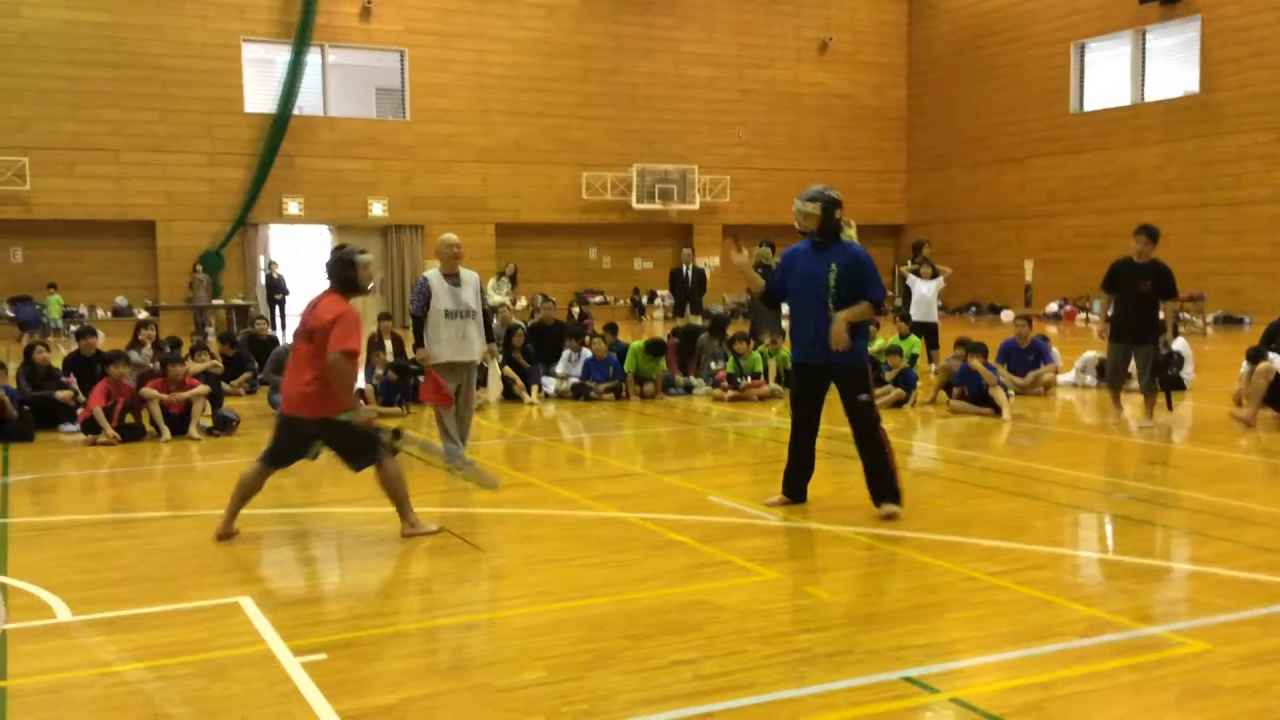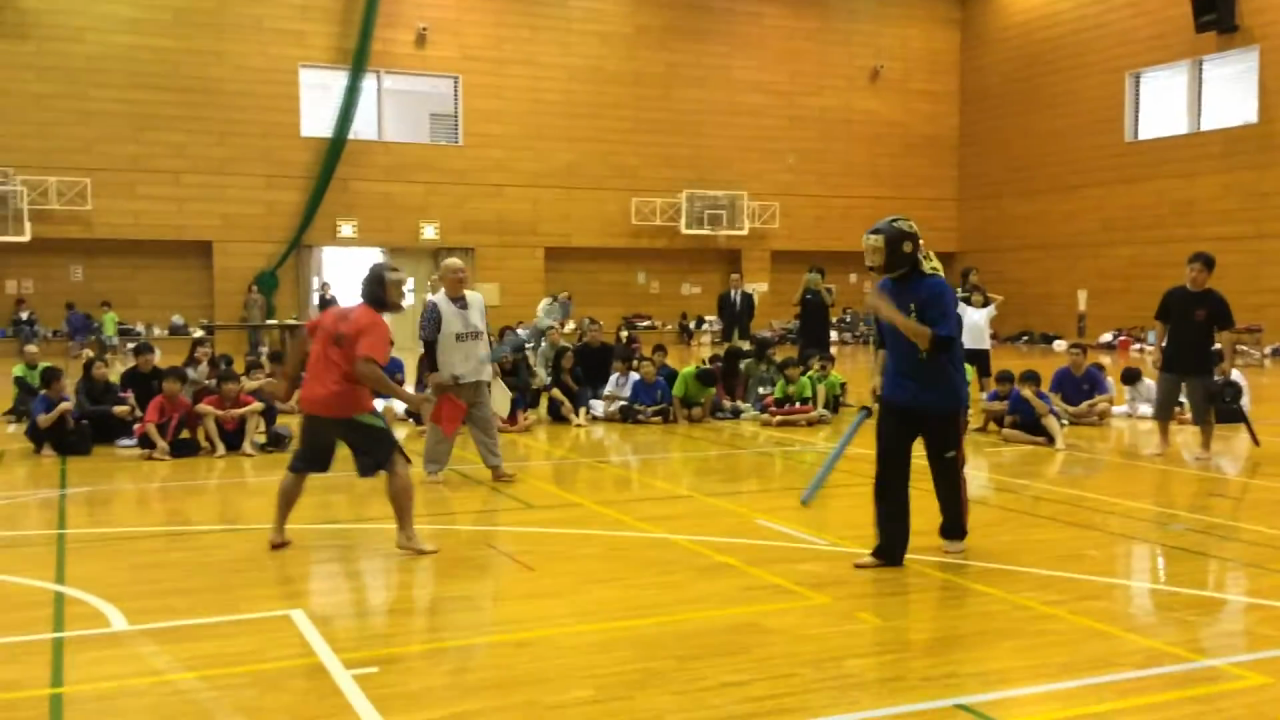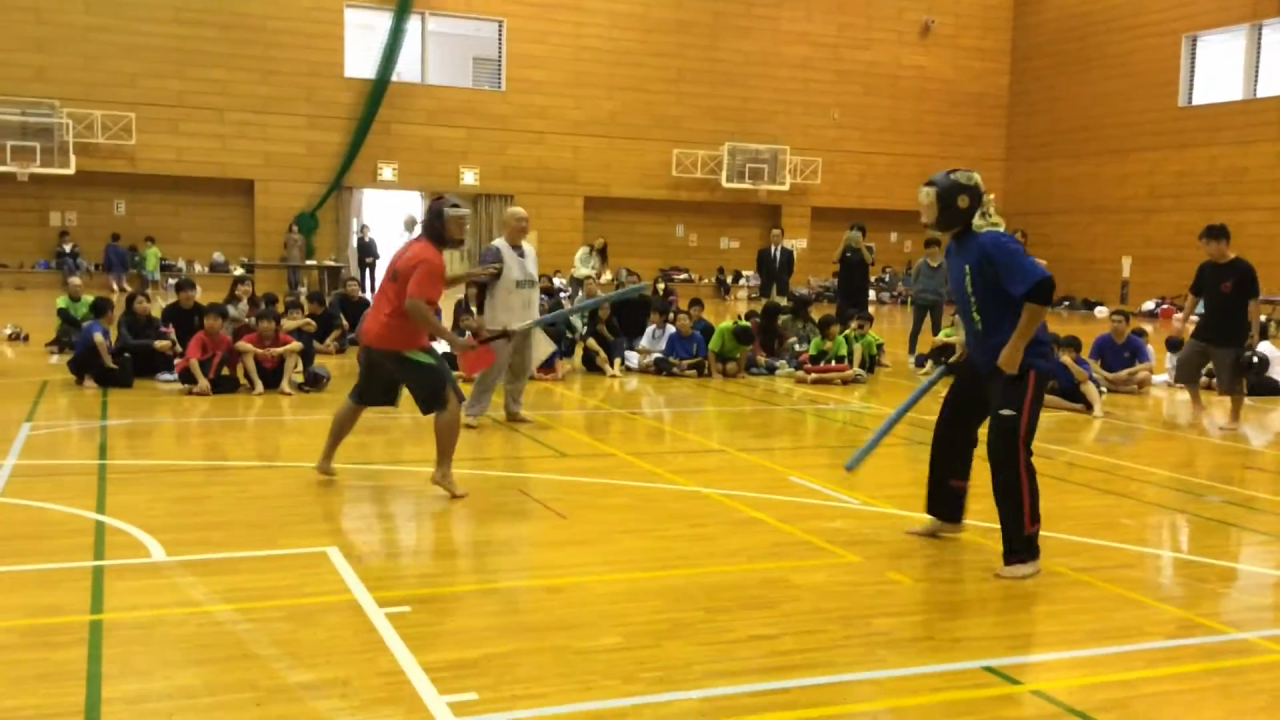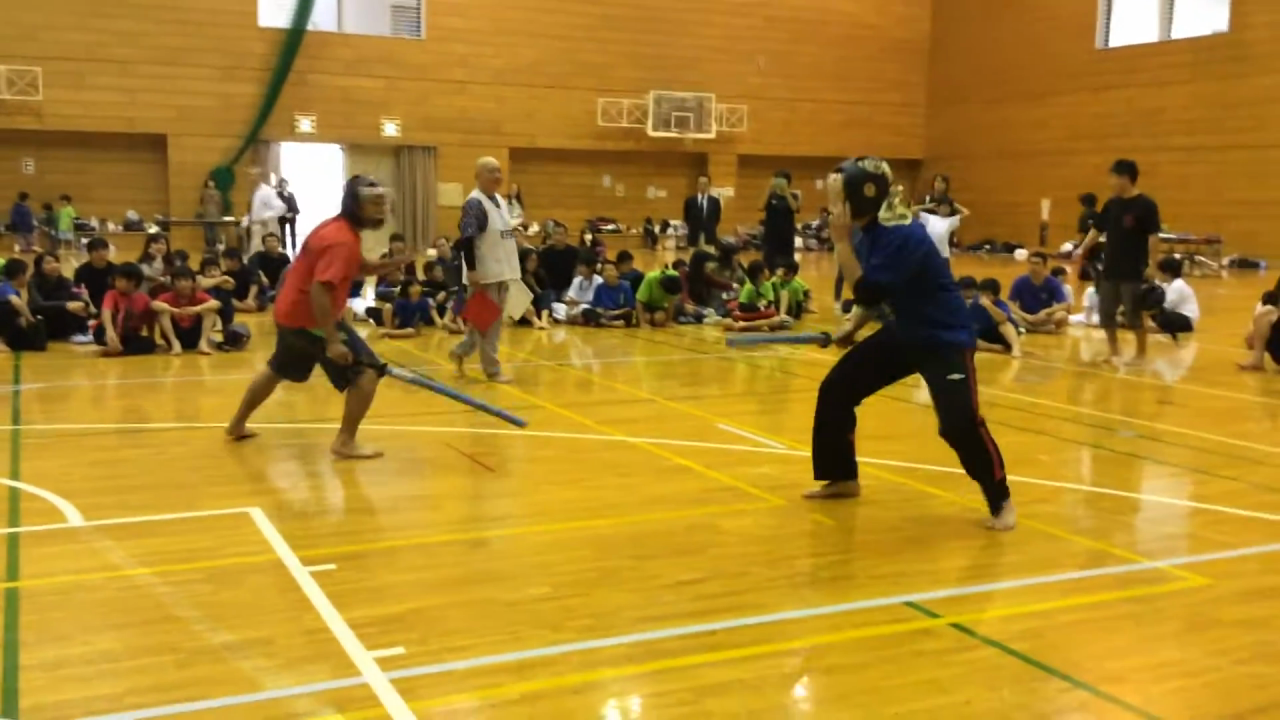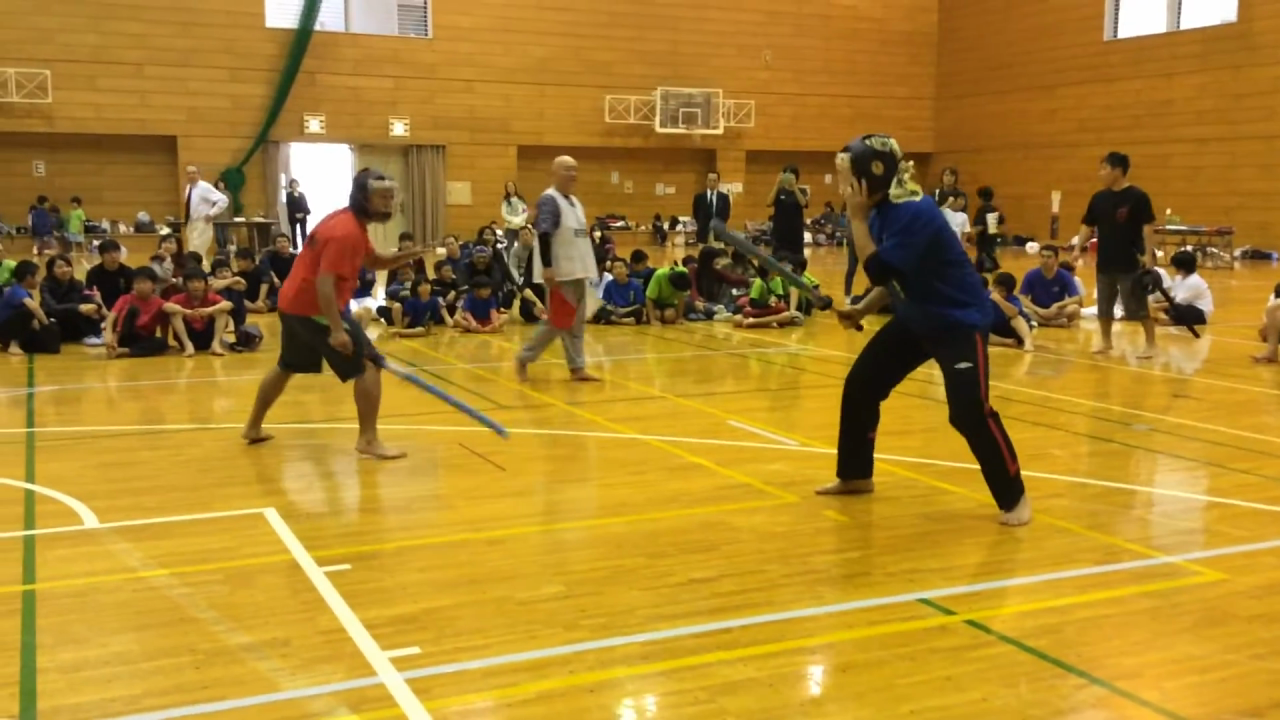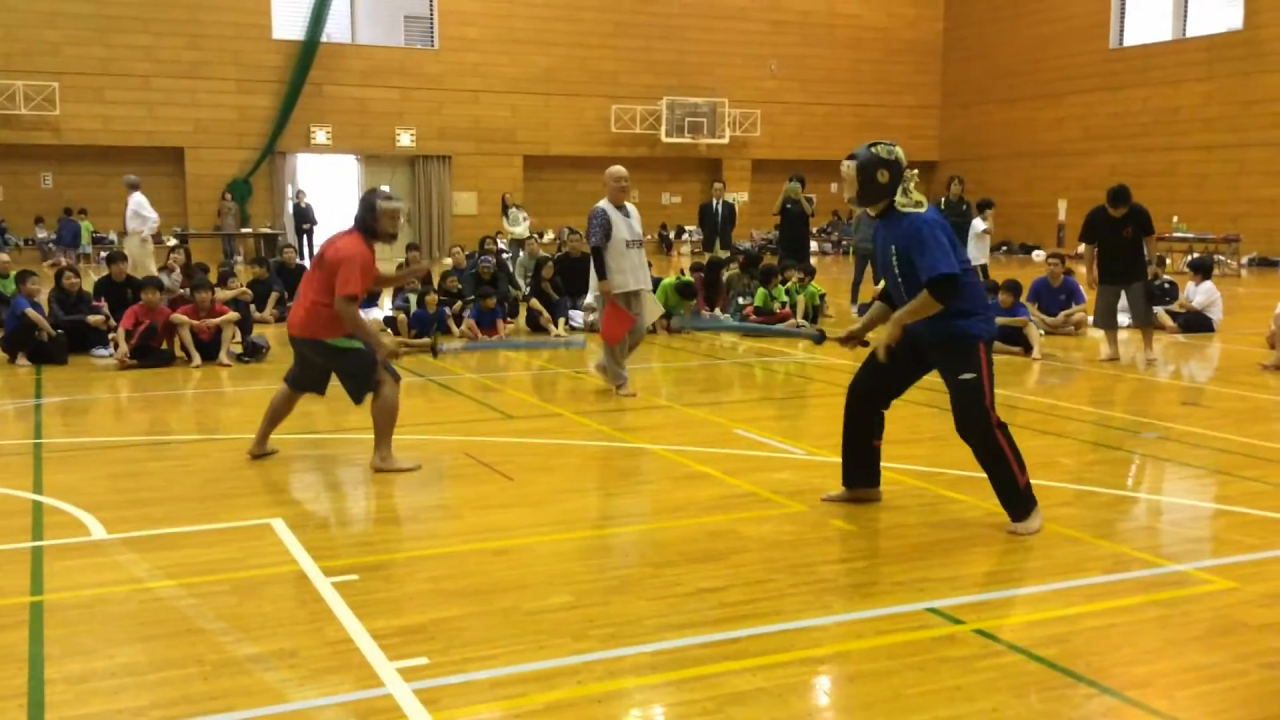
dt=0.7s
person 1, frame 1
left shoulder: (854, 256)
right shoulder: (793, 255)
left elbow: (876, 302)
right elbow: (771, 297)
left wrist: (844, 319)
right wrist: (745, 270)
left hip: (848, 356)
right hip: (806, 355)
left knee: (866, 425)
right knee: (802, 425)
left ankle: (887, 496)
right ankle: (793, 489)
person 1, frame 2
left shoulder: (935, 288)
right shoulder: (882, 288)
left elbow: (938, 342)
left wrist: (893, 315)
right wrist: (878, 376)
left hip: (942, 396)
right hip: (897, 396)
left knee: (947, 469)
right knee: (889, 470)
left ankle: (954, 532)
right ankle: (889, 549)
person 1, frame 3
left shoulder: (993, 245)
right shoulder: (955, 248)
left elbow: (1041, 289)
left wrist: (1016, 346)
right wrist: (967, 337)
left hip: (1019, 362)
right hip: (981, 360)
left knee: (1007, 447)
right knee: (950, 430)
left ankle: (1023, 552)
right ankle: (946, 515)
person 1, frame 4
left shoulder: (905, 237)
right shoulder: (868, 234)
left elbow: (867, 291)
left wrist: (841, 242)
right wrist: (851, 328)
left hip: (944, 339)
right hip: (899, 336)
left knee: (960, 419)
right knee: (834, 391)
left ankle: (1001, 501)
right ankle: (841, 478)
person 1, frame 5
left shoulder: (916, 214)
right shoulder: (882, 213)
left elbow: (879, 271)
left wrist: (857, 219)
right wrist: (861, 310)
left hip: (959, 320)
right hip: (915, 318)
left knee: (970, 410)
right knee: (860, 385)
left ankle: (1014, 497)
right ankle: (855, 475)
person 1, frame 6
left shoulder: (921, 224)
right shoulder: (885, 226)
left elbow: (945, 286)
left wrist: (895, 324)
right wrist: (863, 326)
left hip: (962, 331)
right hip: (917, 331)
left knee: (977, 422)
right knee: (862, 396)
left ankle: (1025, 509)
right ankle: (861, 485)
person 2, frame 1
left shoulder: (316, 304)
right shoulder: (346, 314)
right elbow: (337, 362)
right wrist: (355, 408)
left hip: (293, 399)
right hip: (326, 403)
left knee: (269, 462)
right knee: (383, 454)
left ankle: (227, 522)
right ankle: (409, 521)
person 2, frame 2
left shoulder: (336, 313)
right shoulder: (376, 326)
left elbow: (303, 338)
right elbow: (366, 369)
left wrist: (288, 375)
right wrist: (405, 396)
left hip: (313, 403)
right hip: (347, 405)
left knee: (299, 467)
right knee: (396, 462)
left ankle: (277, 531)
right ankle: (407, 535)
person 2, frame 3
left shoulder: (413, 247)
right shoulder: (430, 258)
right elbow: (415, 305)
left wrist: (465, 277)
right wrist: (451, 338)
left hip: (373, 336)
right hip: (402, 341)
left knee: (358, 399)
right knee: (449, 400)
left ankle: (326, 458)
right ankle: (443, 472)
person 2, frame 4
left shoulder: (335, 228)
right shoulder: (342, 241)
left elbow: (361, 268)
right elbow: (319, 291)
left wrist: (395, 263)
right wrist: (332, 341)
left hip: (289, 313)
right hip: (308, 317)
left knee: (276, 370)
right knee: (367, 371)
left ankle: (237, 424)
right ankle: (346, 441)
person 2, frame 5
left shoulder: (348, 222)
right shoulder: (347, 231)
left elbow: (375, 261)
right elbow: (324, 282)
left wrist: (407, 256)
right wrist: (336, 329)
left hip: (293, 304)
right hip: (314, 307)
left knee: (287, 367)
right knee: (368, 365)
left ankle: (254, 426)
right ankle: (368, 439)
person 2, frame 6
left shoulder: (347, 240)
right shoulder: (357, 252)
left elbow: (378, 281)
right elbow: (343, 306)
left wrist: (414, 272)
right wrist: (378, 344)
left hip: (302, 326)
right hip: (326, 330)
left knee: (295, 386)
right knee: (386, 380)
left ankle: (260, 442)
right ankle: (383, 455)
person 3, frame 1
left shoulder: (473, 279)
right shoulder: (428, 281)
left elbow: (484, 313)
left wrist: (490, 342)
right wrist: (420, 347)
left hip: (468, 353)
right hip: (441, 355)
left knee: (465, 406)
right knee: (446, 407)
left ankle: (459, 450)
right ankle: (454, 455)
person 3, frame 2
left shoulder: (477, 299)
right shoulder: (435, 306)
left elbow: (485, 334)
right elbow: (428, 342)
left wrist: (491, 363)
right wrist: (433, 372)
left hip: (477, 374)
right hip: (449, 376)
left knee: (485, 420)
left ankle: (496, 466)
right ankle: (433, 468)
person 3, frame 3
left shoulder: (530, 251)
right shoulder: (495, 251)
right elbow: (482, 285)
left wrist: (536, 315)
right wrist: (480, 315)
left hip: (525, 321)
right hip: (501, 321)
left knee: (522, 368)
right knee: (493, 367)
left ankle: (513, 410)
right ankle: (473, 411)
person 3, frame 4
left shoulder: (500, 200)
right shoulder: (474, 203)
right elbow: (468, 240)
left wrist: (516, 264)
right wrist: (472, 271)
left hip: (501, 272)
right hip: (483, 274)
left knee: (492, 319)
left ankle: (460, 351)
right ankle: (492, 370)
person 3, frame 5
left shoulder: (575, 202)
right shoulder: (549, 200)
right elbow: (544, 236)
left wrist: (586, 269)
right wrist: (548, 268)
left hip: (577, 272)
right hip: (559, 273)
left knee: (577, 321)
left ankle: (577, 368)
right ankle: (524, 358)
person 3, frame 6
left shoulder: (632, 210)
right shoulder: (600, 212)
right elbow: (596, 250)
left wrist: (643, 277)
right wrist: (602, 280)
left hip: (635, 282)
right hip: (612, 284)
left knee: (638, 330)
left ankle: (606, 364)
right ankle: (619, 381)
person 4, frame 1
left shoulder: (1161, 271)
right shoulder: (1119, 266)
left elbow: (1168, 302)
right elbow: (1108, 294)
right wrist: (1105, 320)
left hip: (1147, 334)
right hip: (1119, 331)
left knee: (1148, 376)
right knee: (1113, 372)
left ankle: (1148, 415)
right ankle: (1116, 406)
person 4, frame 2
left shoulder: (1216, 301)
right shoulder: (1172, 295)
left elbow: (1224, 331)
right elbow: (1161, 323)
left wrist: (1227, 360)
right wrist: (1157, 349)
left hip: (1200, 364)
right hip: (1171, 361)
left knee: (1202, 407)
right knee: (1163, 404)
left ankle: (1205, 447)
right ankle: (1163, 441)
person 4, frame 3
left shoulder: (1244, 269)
right shoulder: (1205, 268)
left elbow: (1253, 302)
right elbow: (1194, 296)
left wrist: (1254, 332)
right wrist: (1182, 320)
left hip: (1233, 336)
right hip: (1205, 331)
left knee: (1232, 379)
right knee: (1184, 365)
left ankle: (1234, 418)
right ankle: (1196, 404)
person 4, frame 4
left shoulder: (1146, 205)
right shoulder: (1111, 204)
left elbow: (1154, 237)
right elbow: (1097, 230)
left wrist: (1152, 265)
right wrist: (1082, 250)
left hip: (1134, 272)
right hip: (1110, 269)
left knee: (1134, 313)
right knee: (1106, 311)
left ankle: (1141, 352)
right ankle: (1114, 349)
person 4, frame 5
left shoulder: (1138, 197)
right shoulder: (1099, 198)
left elbow: (1147, 226)
right elbow: (1087, 226)
left wrist: (1148, 253)
right wrist: (1078, 249)
left hip: (1130, 262)
right hip: (1105, 262)
left knee: (1138, 304)
right knee: (1104, 304)
left ankle: (1151, 343)
right ankle: (1106, 342)
person 4, frame 6
left shoulder: (1139, 213)
right shoulder: (1095, 216)
left elbow: (1149, 238)
right elbow: (1089, 245)
left wrist: (1152, 263)
right wrist: (1090, 272)
left hip: (1136, 272)
right hip: (1108, 274)
left knee: (1143, 310)
right knee: (1105, 311)
left ankle: (1149, 348)
right ankle: (1113, 349)
